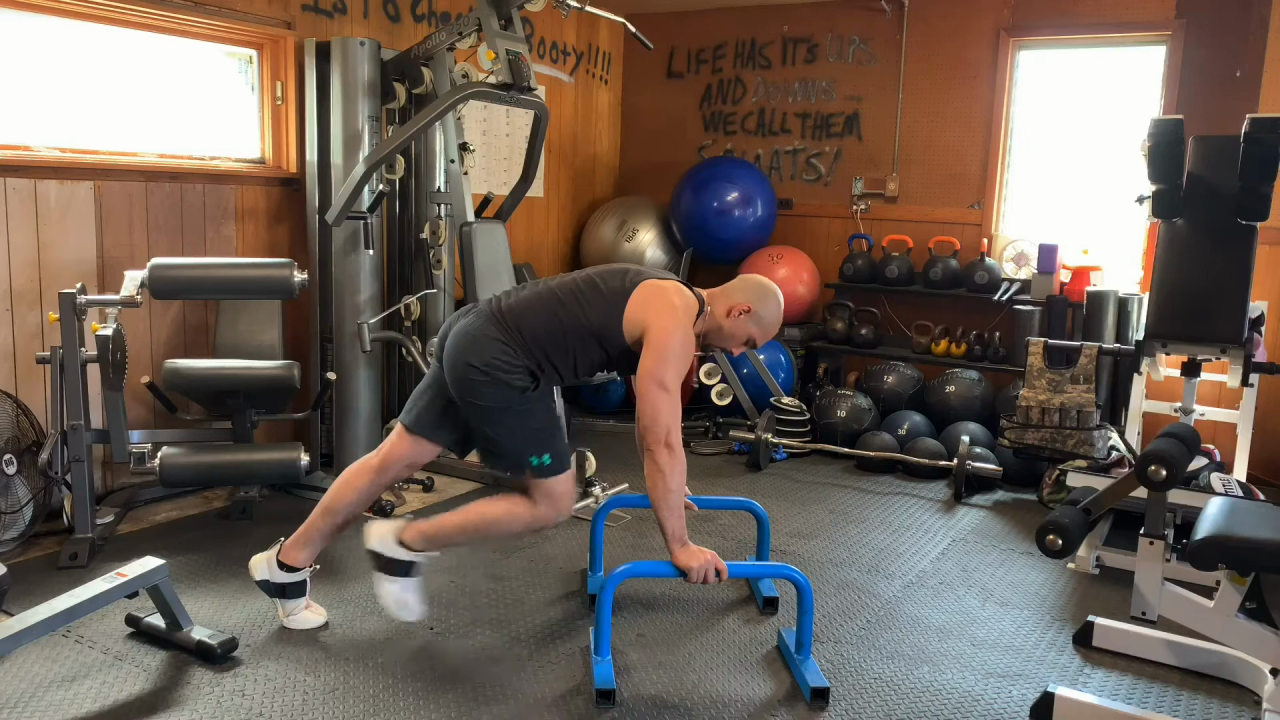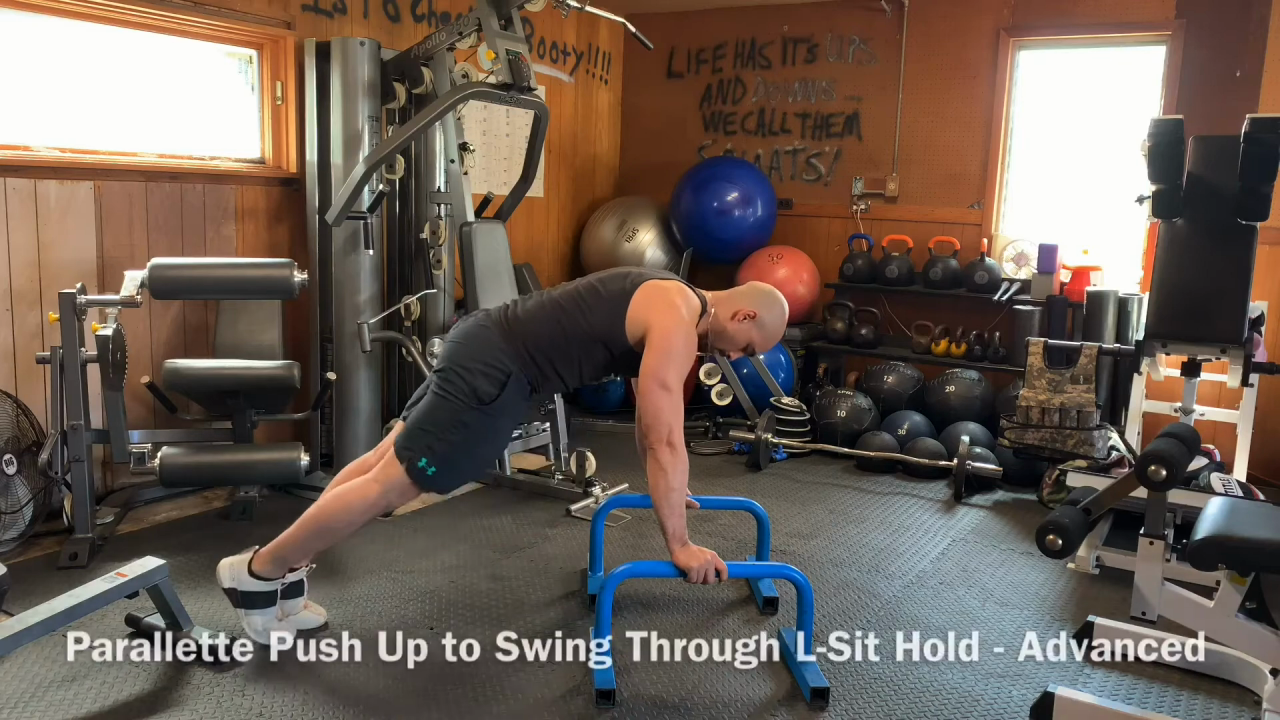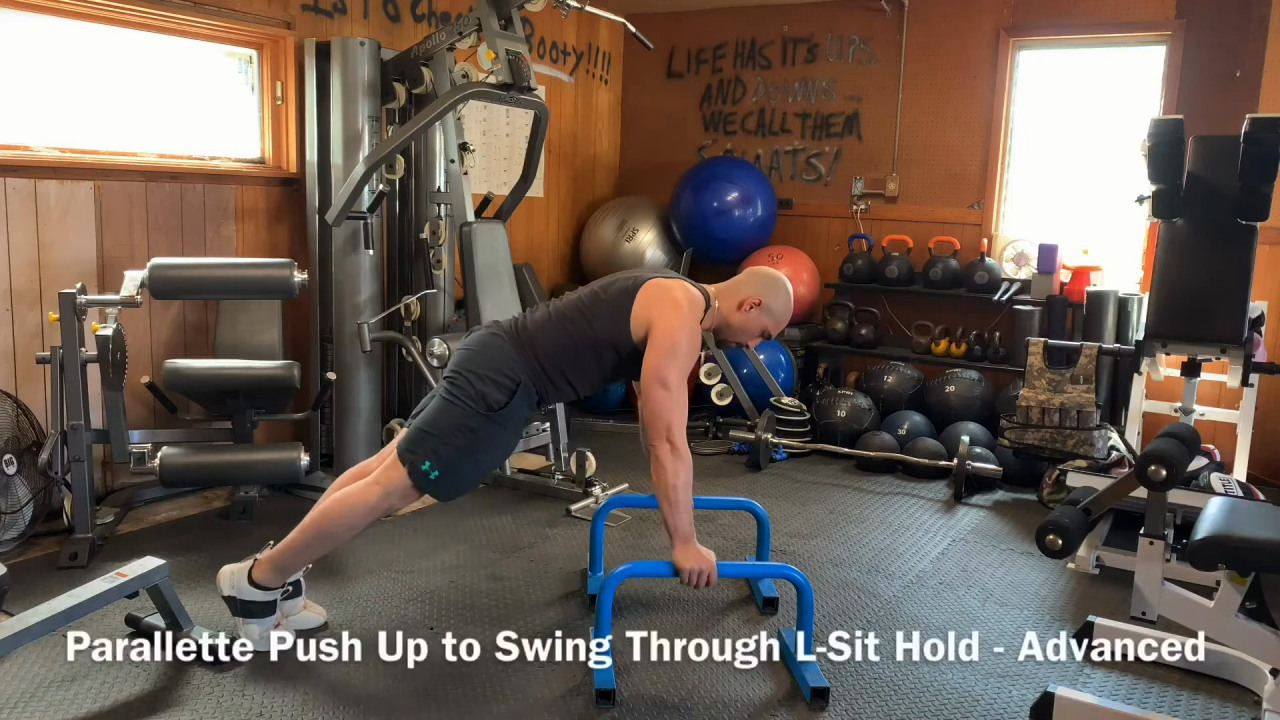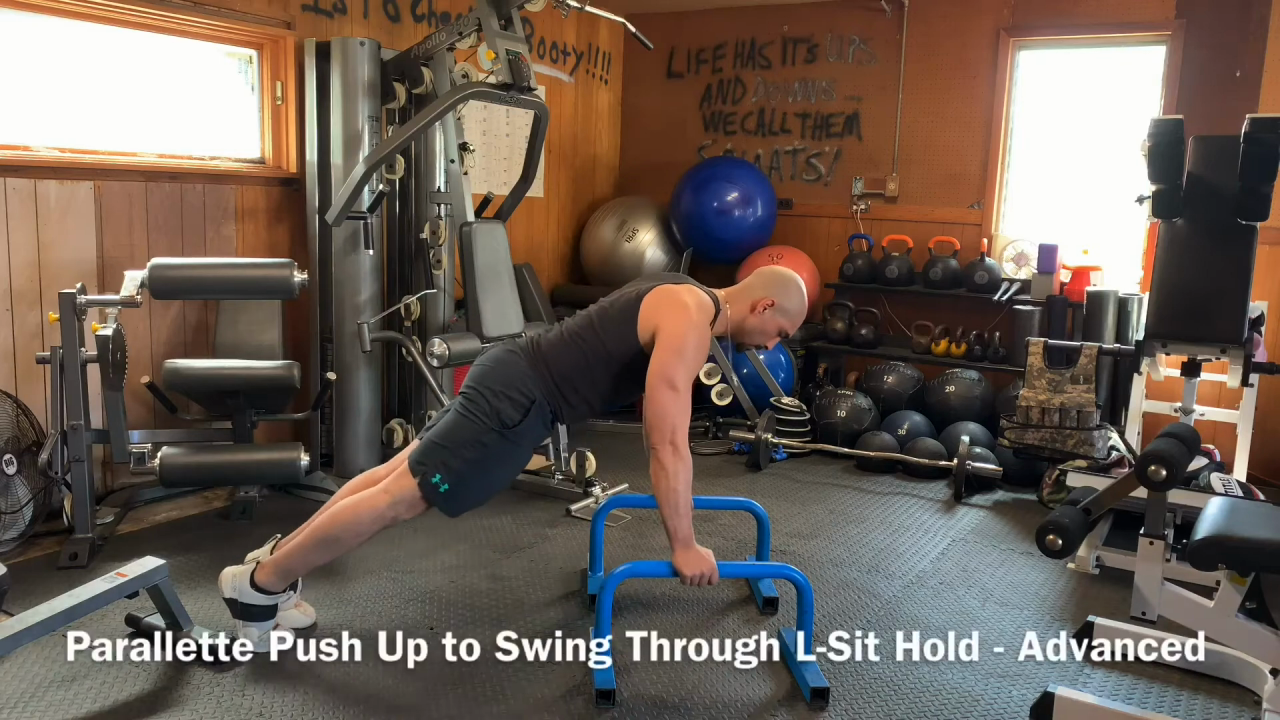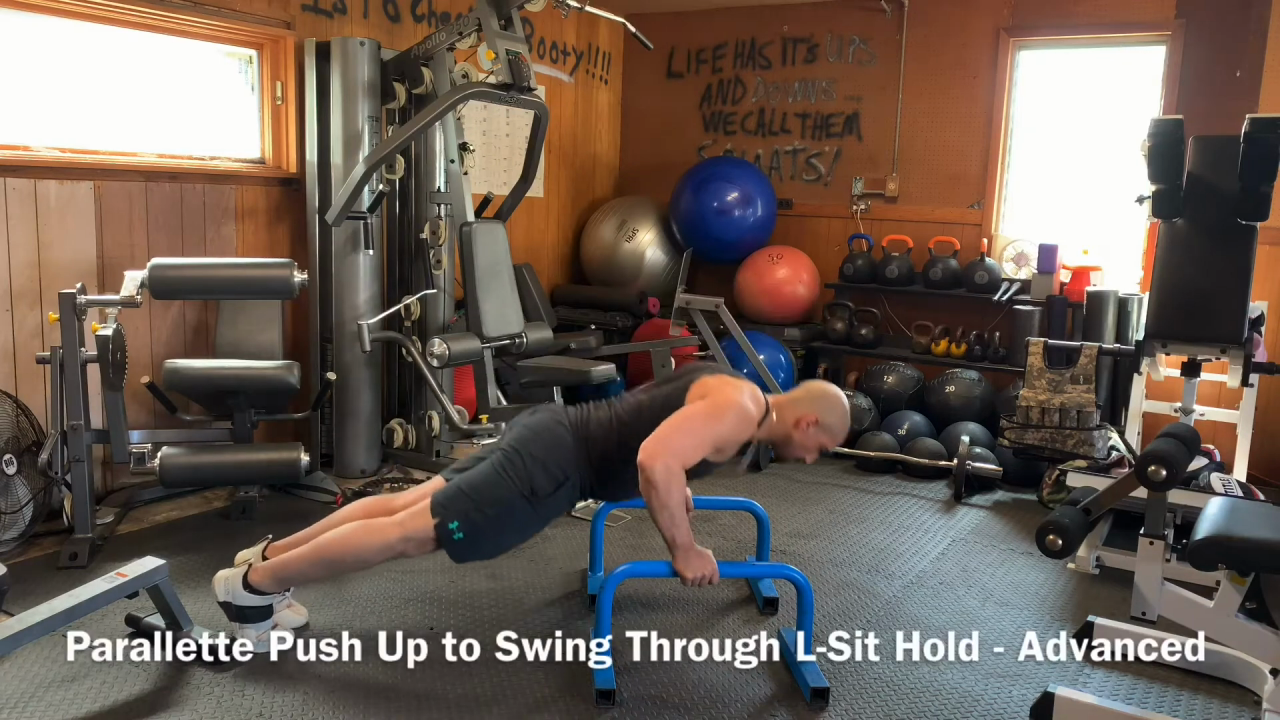
dt=0.4s
person 1, frame 1
left shoulder: (666, 295)
right shoulder: (674, 323)
left elbow: (650, 416)
right elbow: (663, 441)
left wrist: (663, 484)
right wrist: (680, 544)
left hip: (474, 332)
right hip: (496, 360)
left knee: (395, 458)
right knee: (552, 503)
left ankle: (286, 565)
right ankle: (402, 545)
person 1, frame 2
left shoulder: (671, 300)
right shoulder: (678, 323)
left elbow: (651, 416)
right elbow: (665, 442)
left wrist: (666, 489)
right wrist: (680, 546)
left hip: (483, 341)
right hip: (493, 370)
left knee: (388, 458)
right knee: (391, 485)
left ankle: (287, 572)
right ankle: (256, 573)
person 1, frame 3
left shoulder: (673, 295)
right shoulder: (680, 319)
left elbow: (652, 405)
right elbow: (667, 438)
left wrist: (671, 489)
right wrist: (684, 543)
left hip: (495, 355)
right hip: (502, 381)
left knee: (388, 464)
right knee: (390, 486)
left ankle: (279, 570)
right ankle: (256, 582)
person 1, frame 4
left shoulder: (685, 300)
right shoulder: (689, 321)
left elbow: (658, 414)
right elbow: (669, 442)
left wrist: (672, 488)
right wrist: (684, 546)
left hip: (514, 375)
right hip: (517, 399)
left knee: (397, 473)
right knee: (399, 497)
left ankle: (276, 559)
right ankle: (259, 585)
person 1, frame 5
left shoulder: (724, 385)
right shoulder: (739, 409)
right elbow: (653, 462)
left wrist: (671, 484)
right wrist: (684, 550)
left hip: (552, 433)
right hip: (552, 466)
left knee: (410, 505)
right knee: (409, 533)
left ankle: (268, 554)
right ankle: (254, 583)
